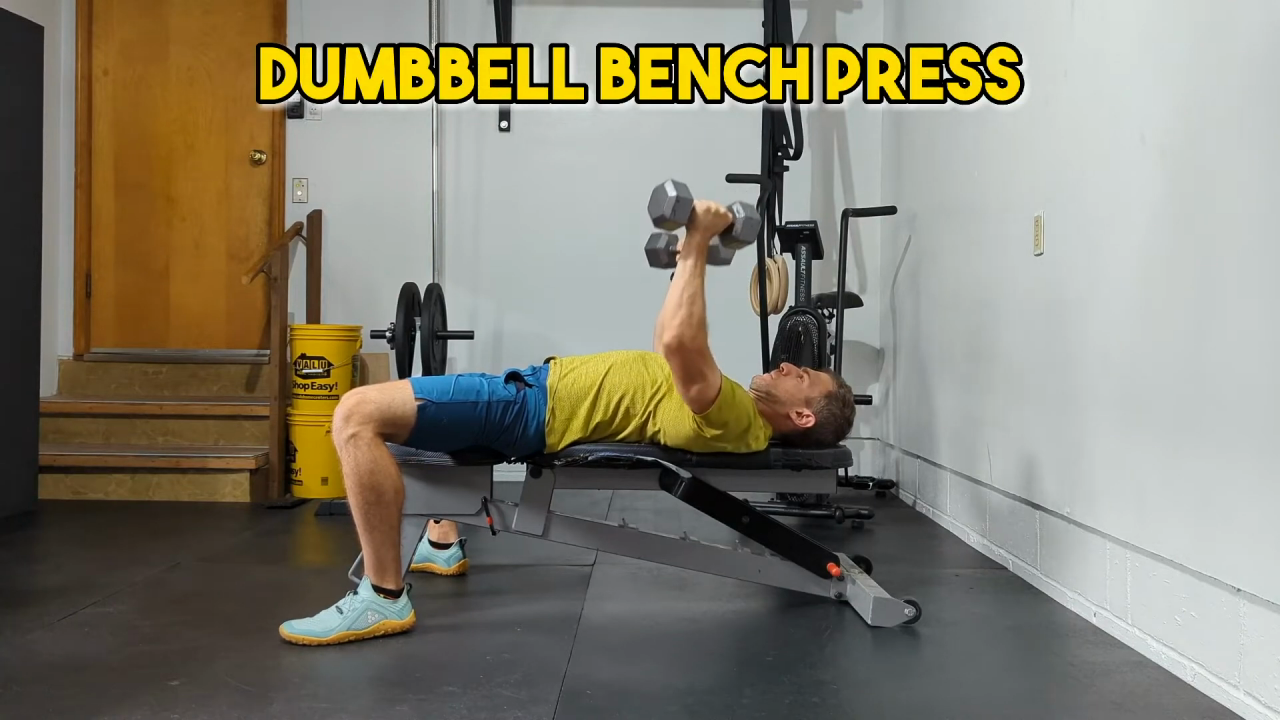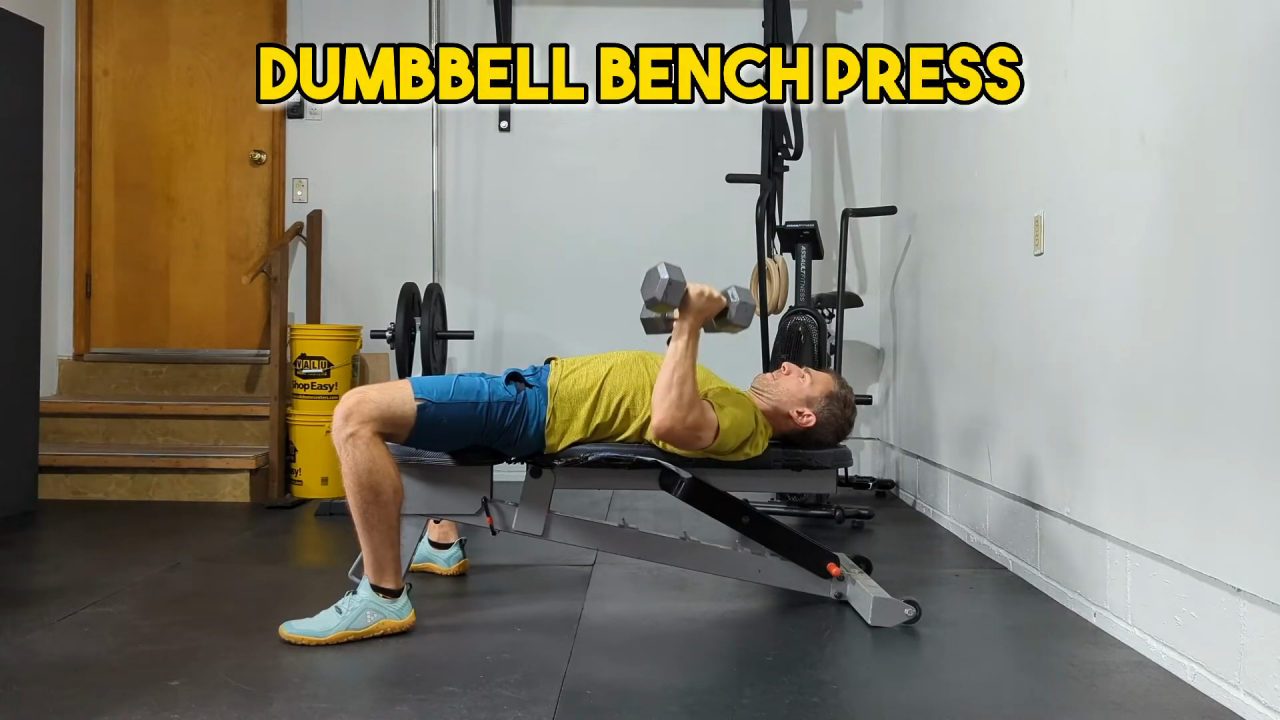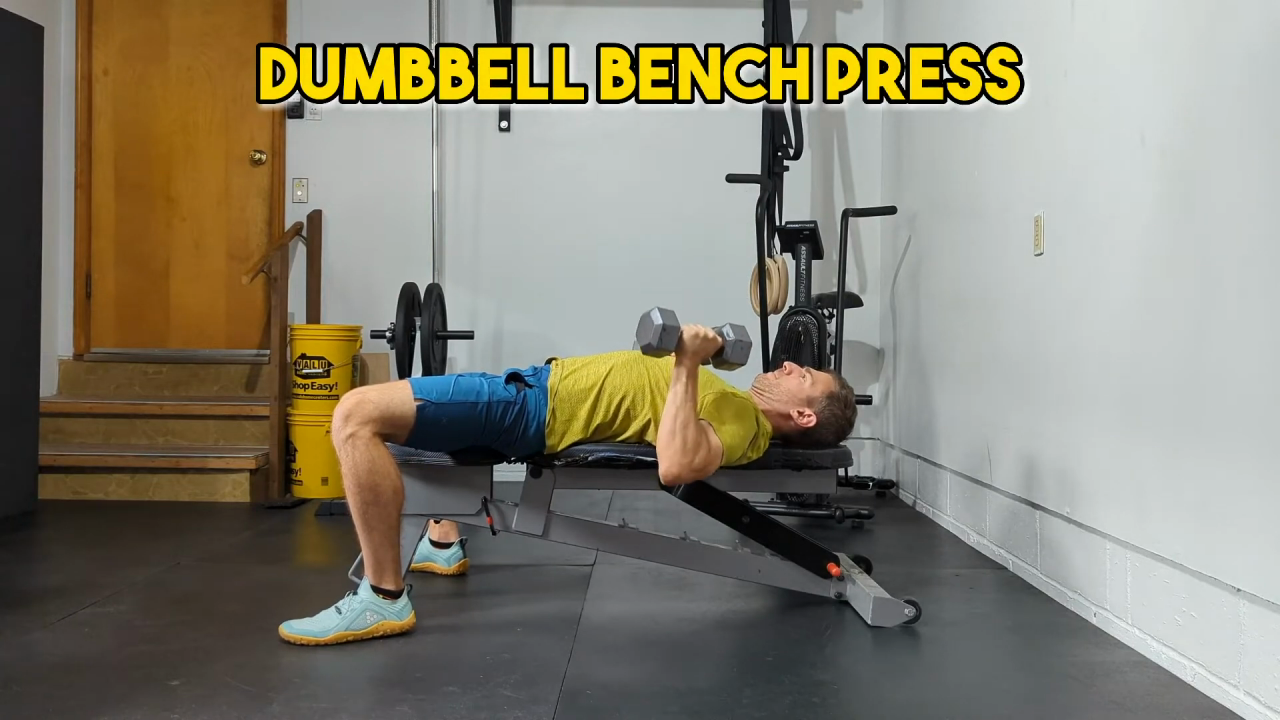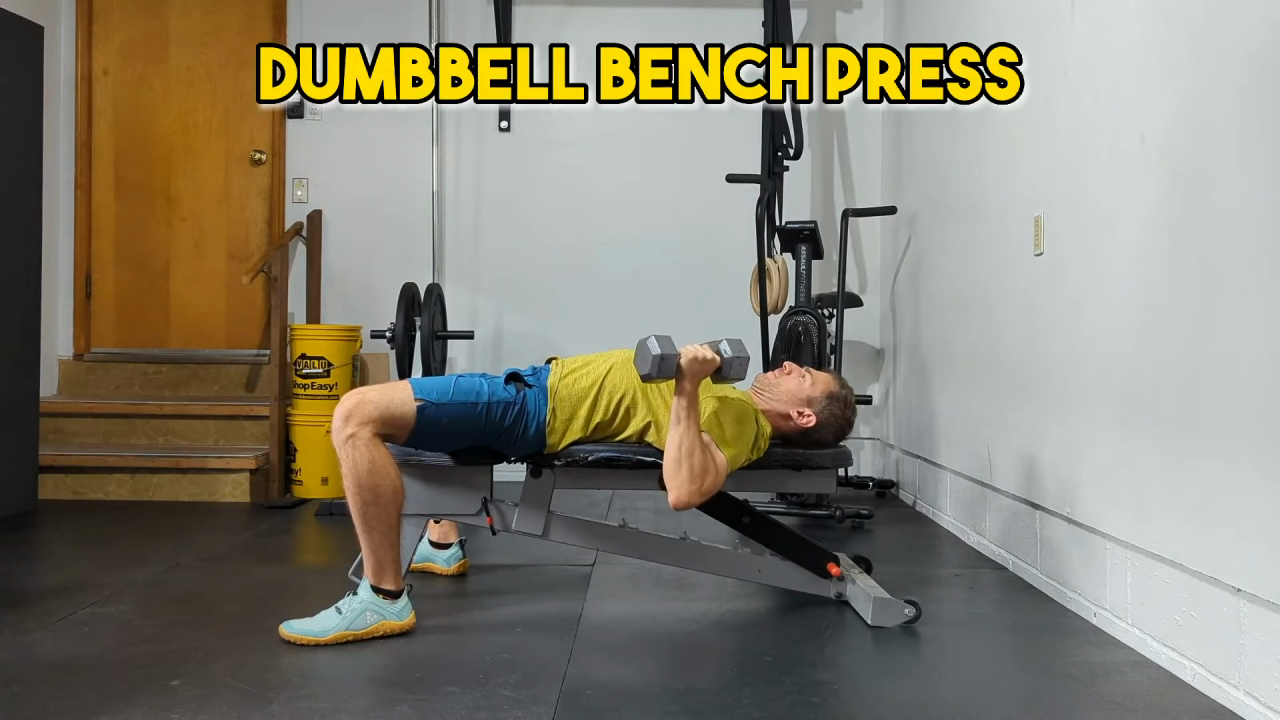
dt=0.4s
person 1, frame 1
left shoulder: (734, 423)
right shoulder: (739, 409)
left elbow: (677, 343)
right elbow: (680, 341)
left wrist: (696, 247)
right wrist: (691, 252)
left hip: (533, 408)
right hip: (544, 386)
left knee: (359, 415)
right knee: (417, 397)
left ankle: (384, 598)
right ankle: (441, 547)
person 1, frame 2
left shoulder: (742, 425)
right shoulder: (738, 409)
left elbow: (668, 423)
left wrist: (690, 325)
right wrist: (687, 324)
left hip: (536, 408)
right hip: (545, 386)
left knee: (358, 414)
right knee: (416, 401)
left ankle: (383, 597)
right ankle: (442, 546)
person 1, frame 3
left shoulder: (741, 424)
right shoulder: (739, 409)
left elbow: (676, 466)
left wrist: (687, 366)
right wrist: (688, 356)
left hip: (535, 407)
right hip: (545, 385)
left knee: (357, 415)
right knee: (413, 401)
left ankle: (383, 598)
right ankle: (442, 545)
person 1, frame 4
left shoulder: (739, 425)
right shoulder: (737, 406)
left elbow: (683, 492)
left wrist: (685, 391)
right wrist: (690, 380)
left hip: (535, 406)
left knee: (357, 413)
right knee: (419, 402)
left ankle: (383, 598)
right ankle: (441, 545)
